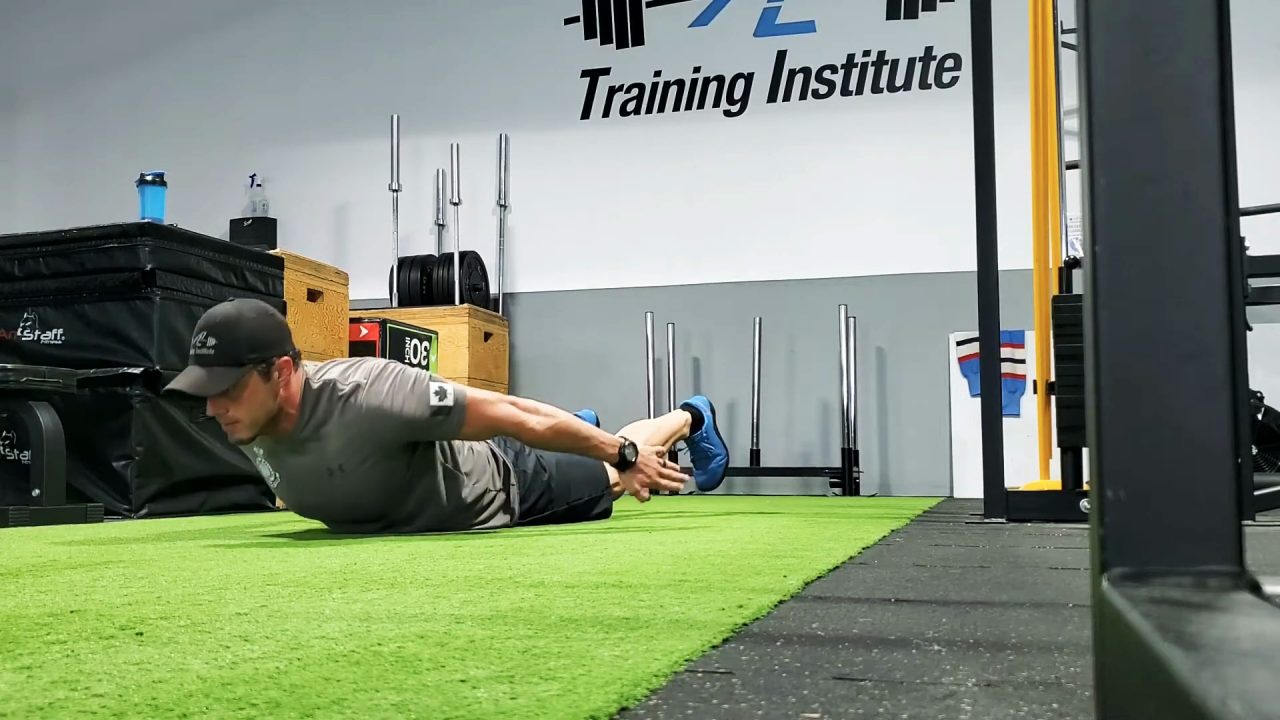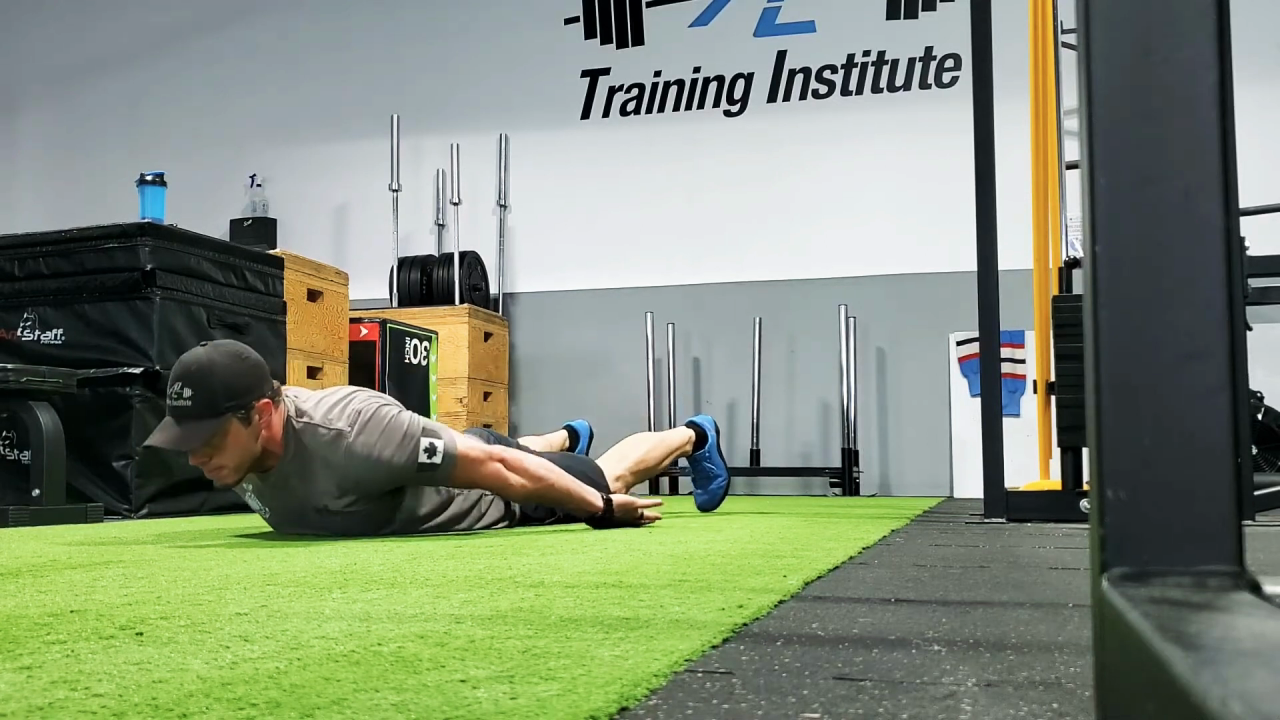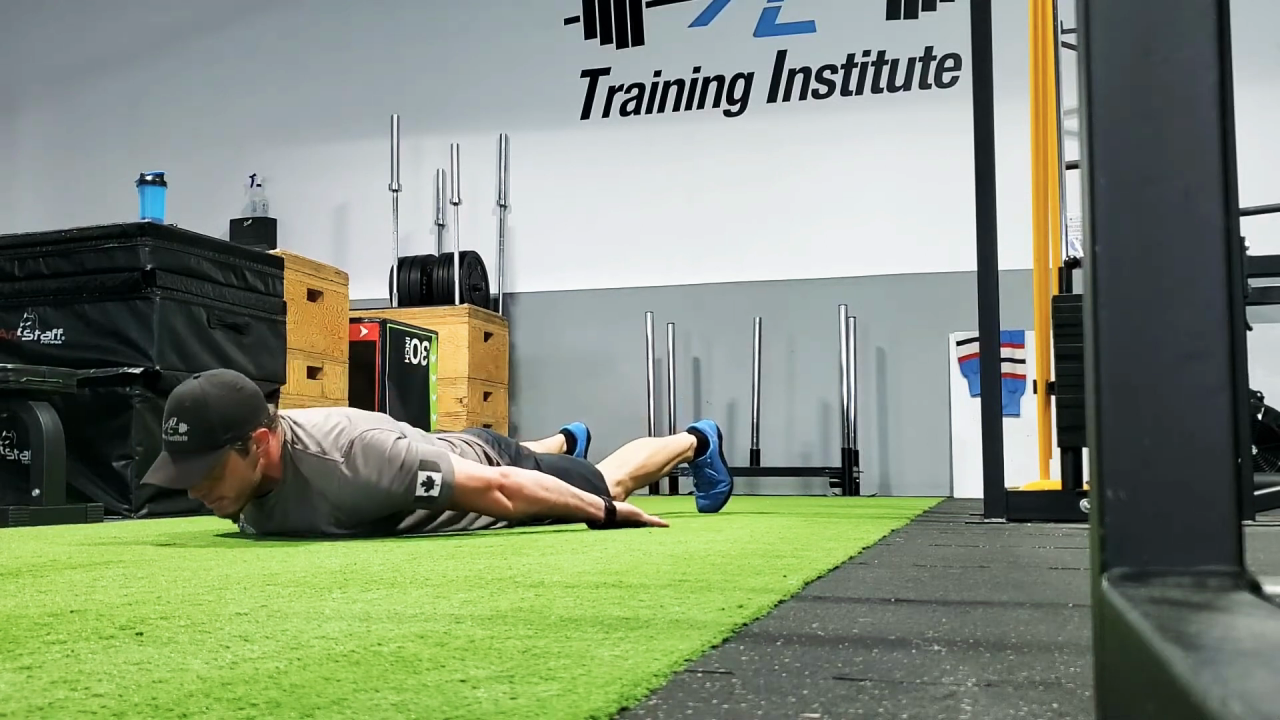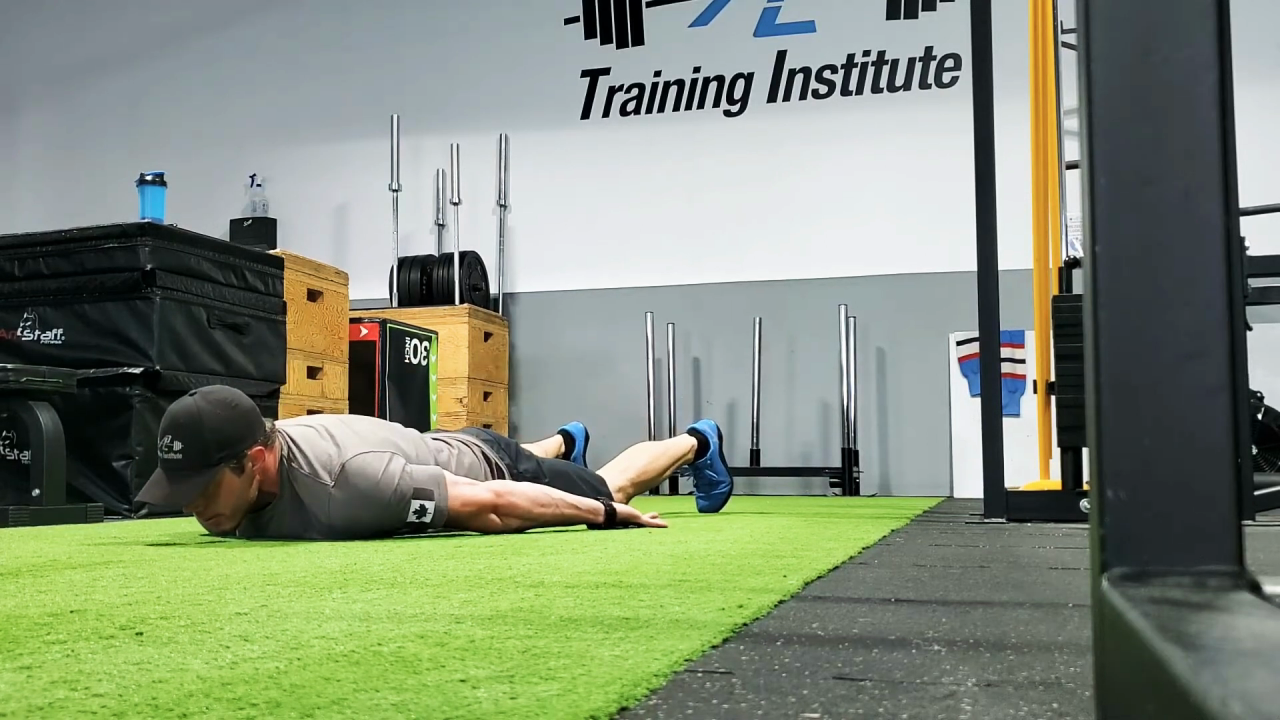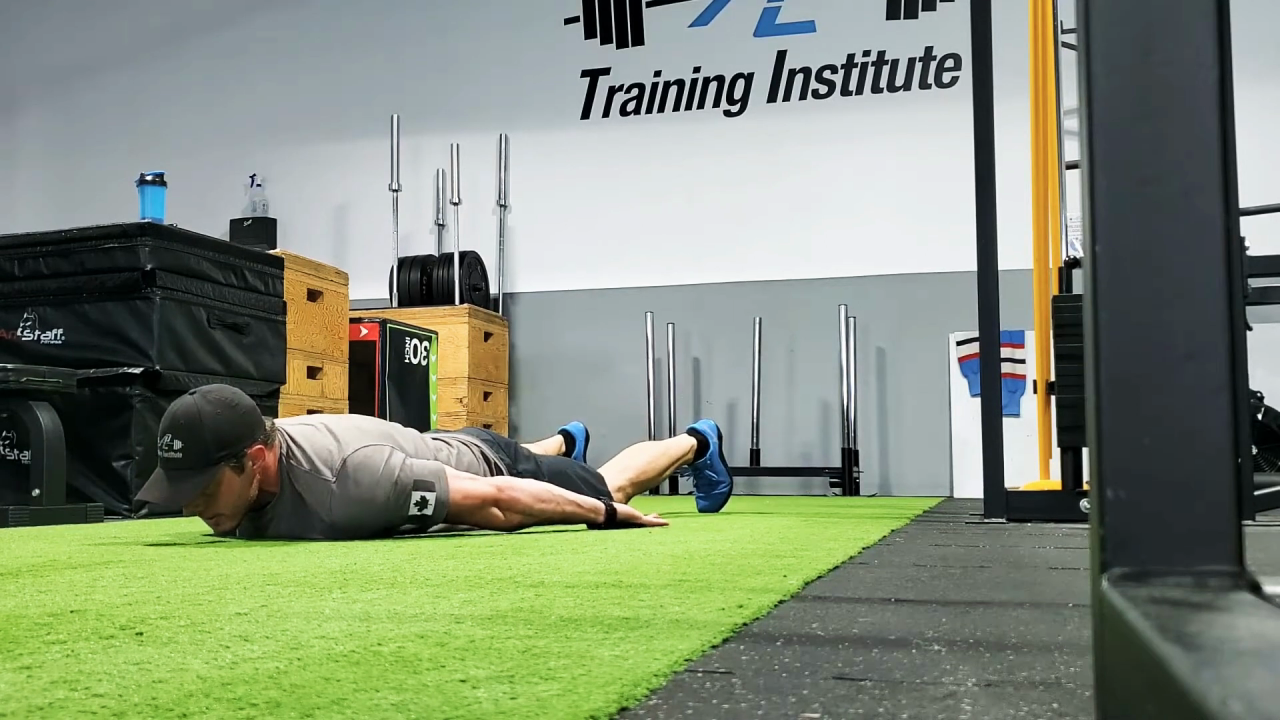
dt=0.4s
person 1, frame 1
left shoulder: (364, 398)
right shoulder: (249, 420)
left elbow: (512, 414)
left wrist: (625, 459)
left hip: (498, 496)
left knee: (604, 477)
left ankle: (690, 420)
right ankle: (578, 423)
person 1, frame 2
left shoulder: (349, 435)
right shoulder: (240, 437)
left elbow: (499, 467)
left wrist: (607, 509)
left hip: (495, 498)
right hip: (441, 477)
left knee: (607, 481)
left ankle: (694, 437)
right ankle: (566, 437)
person 1, frame 3
left shoulder: (347, 461)
right shoulder: (238, 460)
left elbow: (499, 490)
left wrist: (611, 514)
left hip: (493, 478)
right hip: (440, 459)
left knee: (607, 483)
left ankle: (695, 443)
right ankle: (564, 441)
person 1, frame 4
left shoulder: (343, 481)
right shoulder: (239, 463)
left elbow: (494, 506)
left wrist: (612, 516)
left hip: (486, 473)
right hip: (438, 454)
left knee: (608, 488)
left ankle: (697, 443)
person 1, frame 5
left shoulder: (342, 476)
right shoulder: (236, 470)
left elbow: (496, 500)
left wrist: (612, 516)
left hip: (485, 473)
right hip: (440, 457)
left knee: (607, 488)
left ankle: (697, 443)
right ankle: (562, 442)
